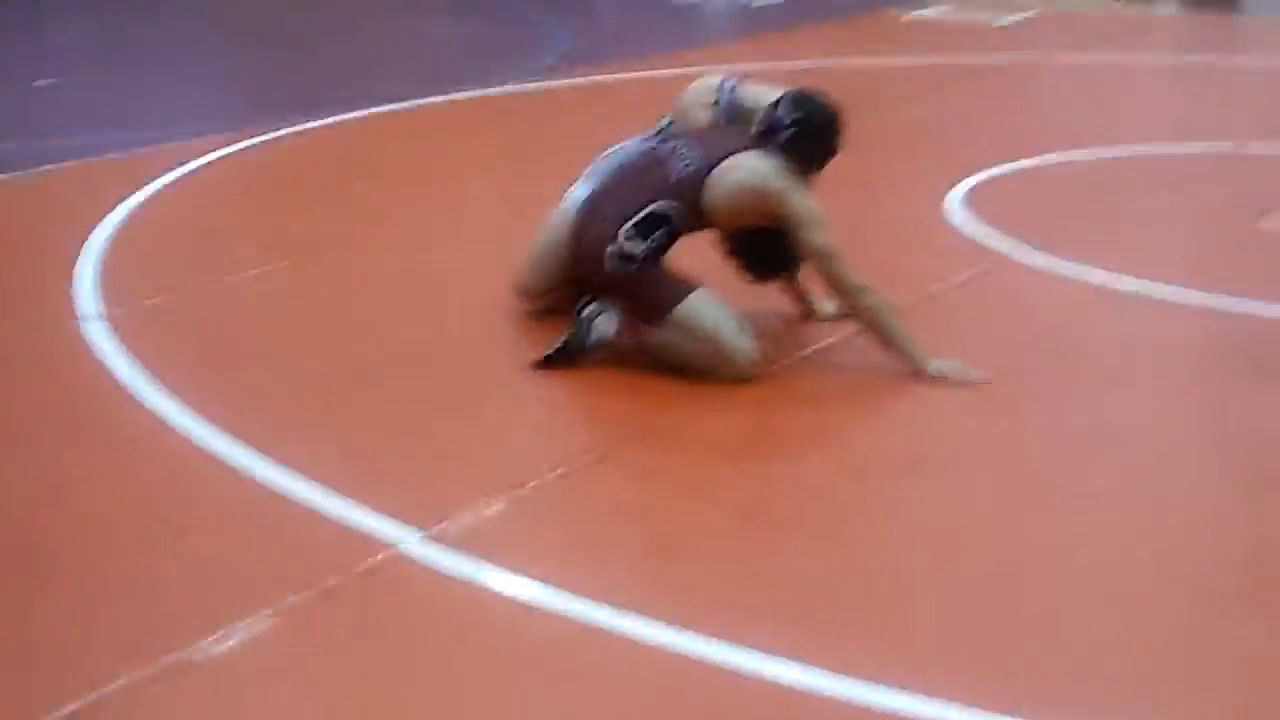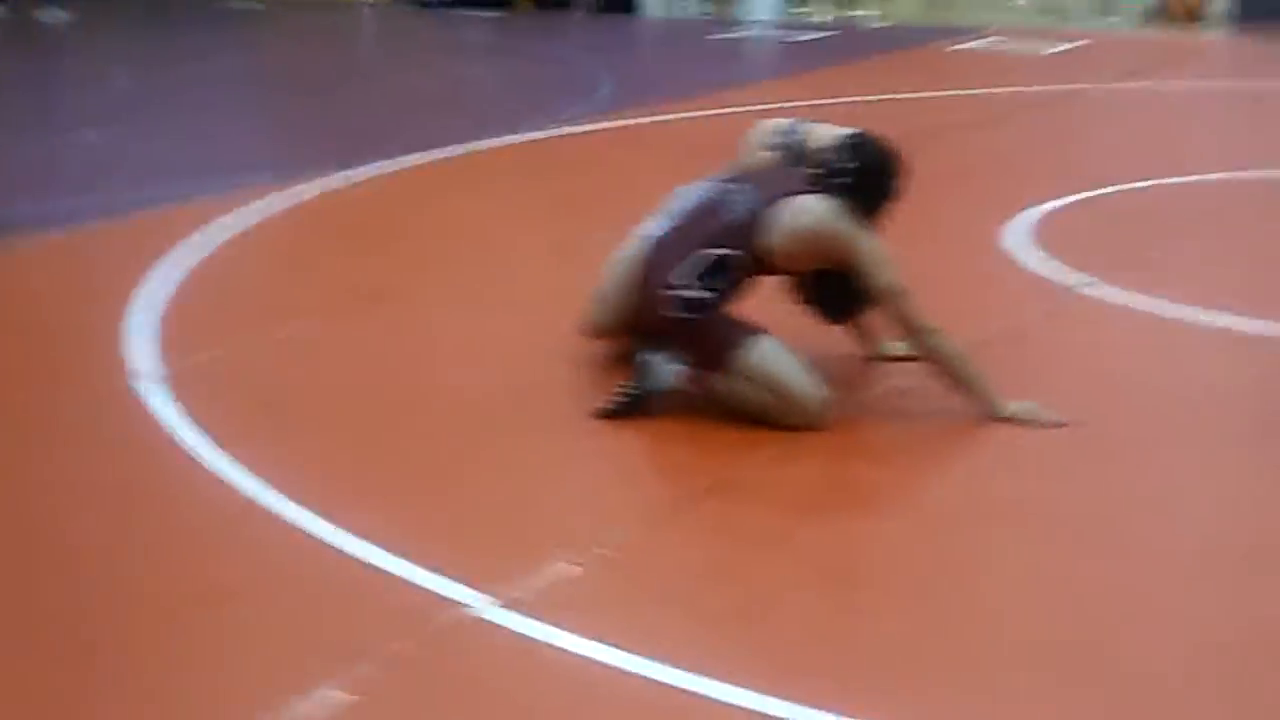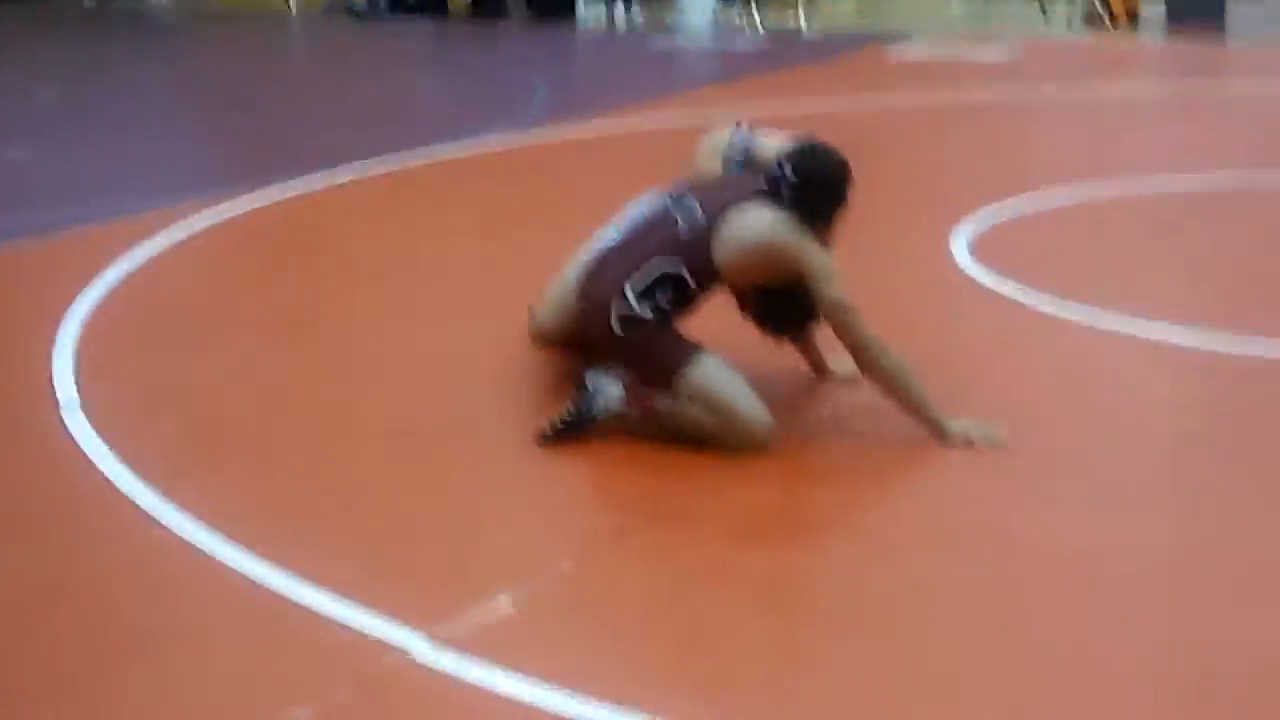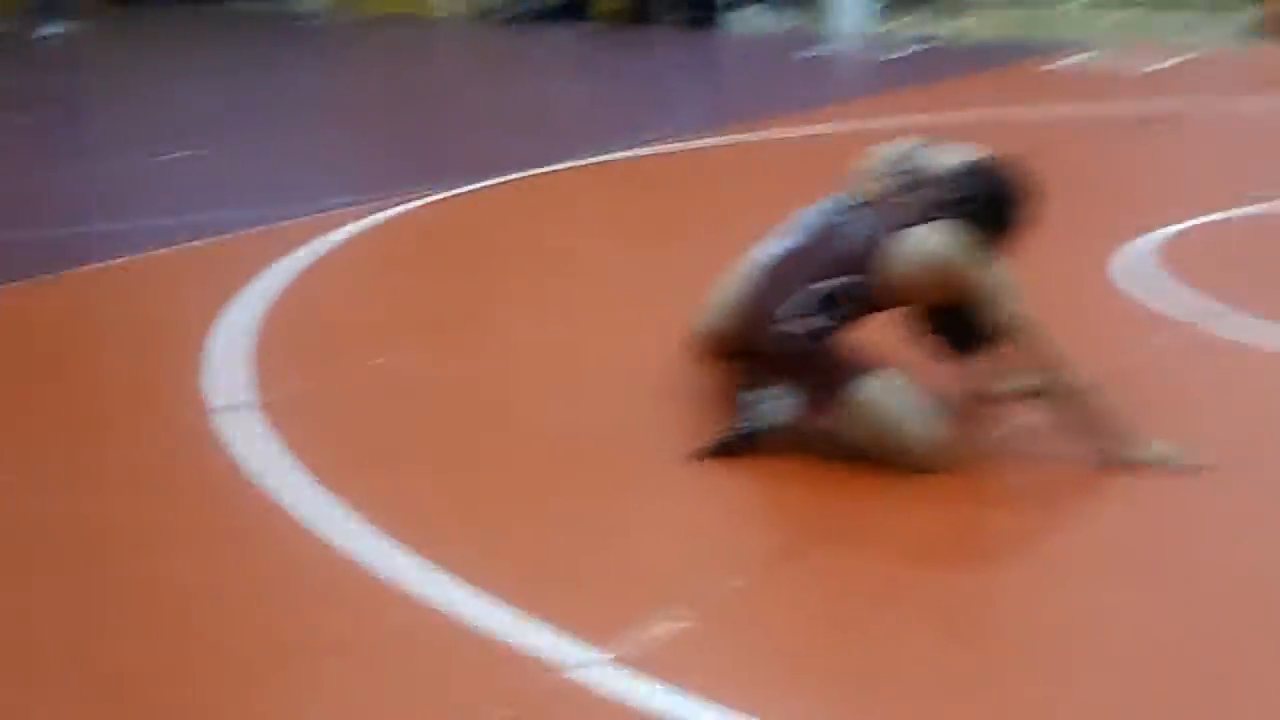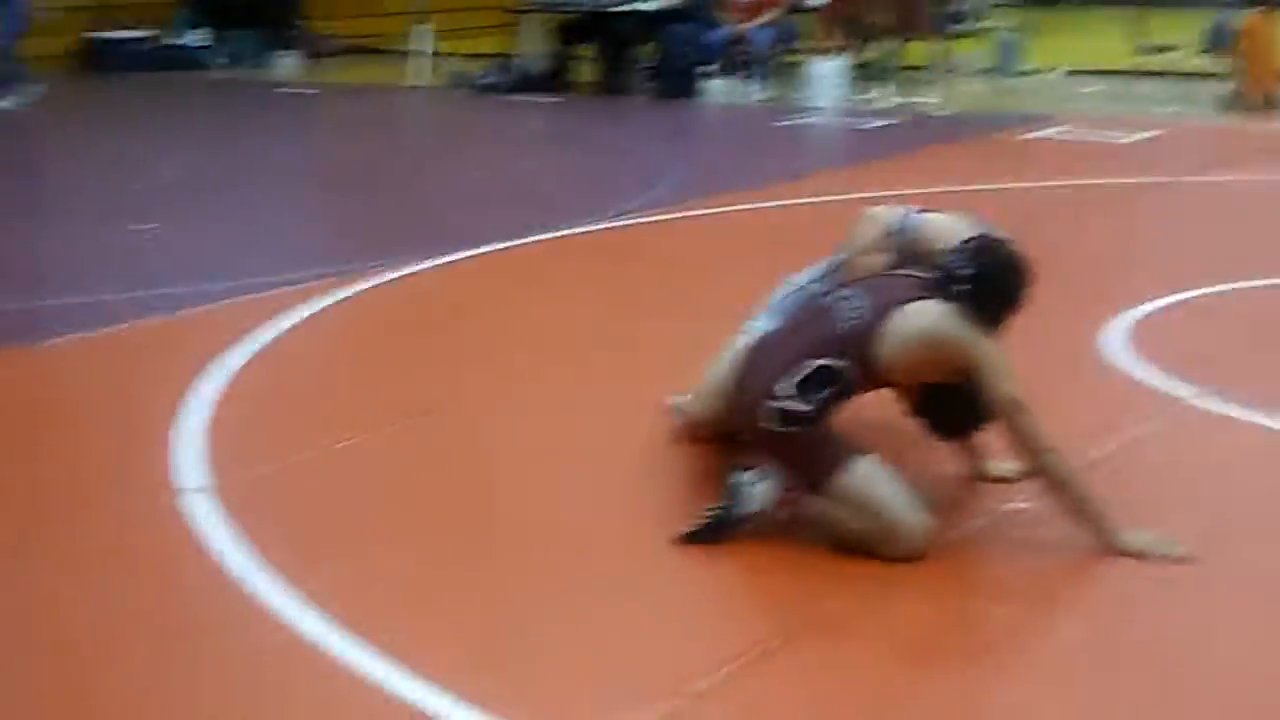
dt=0.2s
person 1, frame 1
left shoulder: (727, 132)
right shoulder: (786, 194)
right elbow: (852, 292)
right wrist: (923, 362)
right hip: (623, 249)
right knee: (740, 362)
right ankle: (612, 327)
person 1, frame 2
left shoulder: (784, 165)
right shoulder: (850, 234)
right elbow: (922, 334)
right wrist: (996, 405)
left hip: (661, 249)
right hip: (685, 297)
right knee: (809, 408)
right ankle: (679, 376)
person 1, frame 3
left shoulder: (729, 179)
right shoulder: (798, 248)
right elbow: (868, 351)
right hip: (631, 316)
right knee: (753, 432)
right ankle: (620, 399)
person 1, frame 4
left shoulder: (904, 195)
right shoulder: (971, 266)
right elbow: (1049, 371)
right hip: (795, 328)
right knee: (927, 449)
right ankle: (788, 411)
person 1, frame 5
left shoulder: (901, 279)
right shoulder: (969, 344)
right elbow: (1041, 454)
left hip: (760, 359)
right hip: (783, 411)
right knee: (911, 537)
right ankle: (770, 493)
